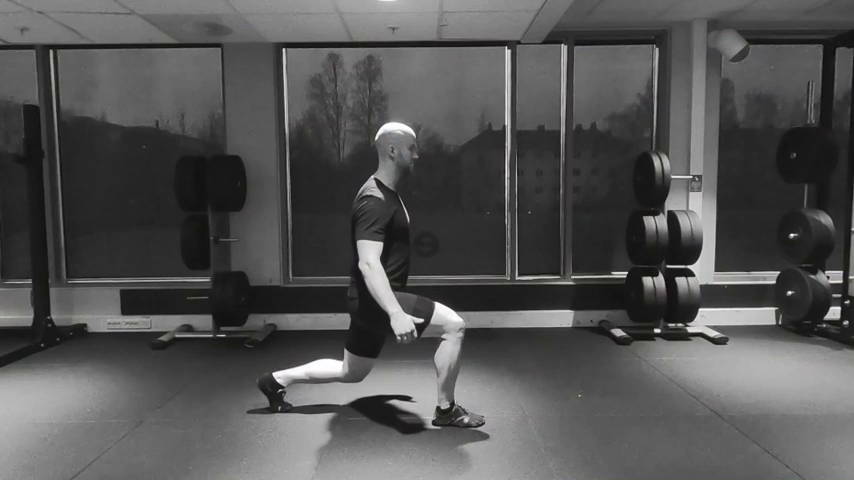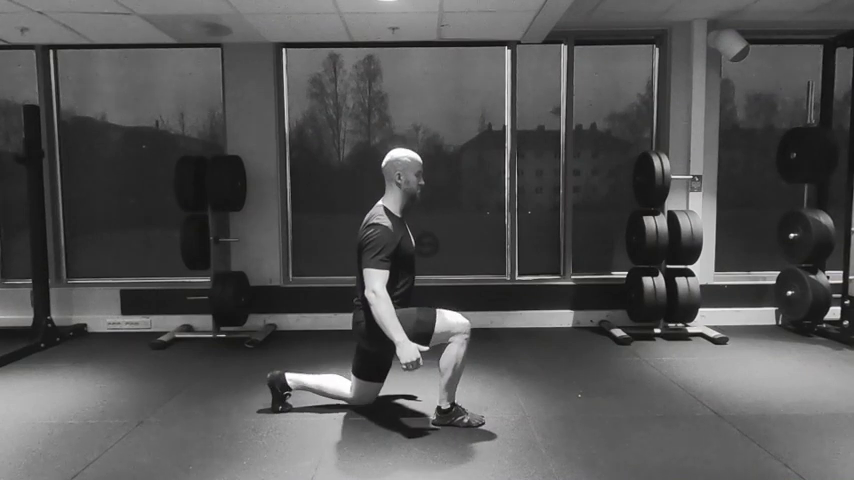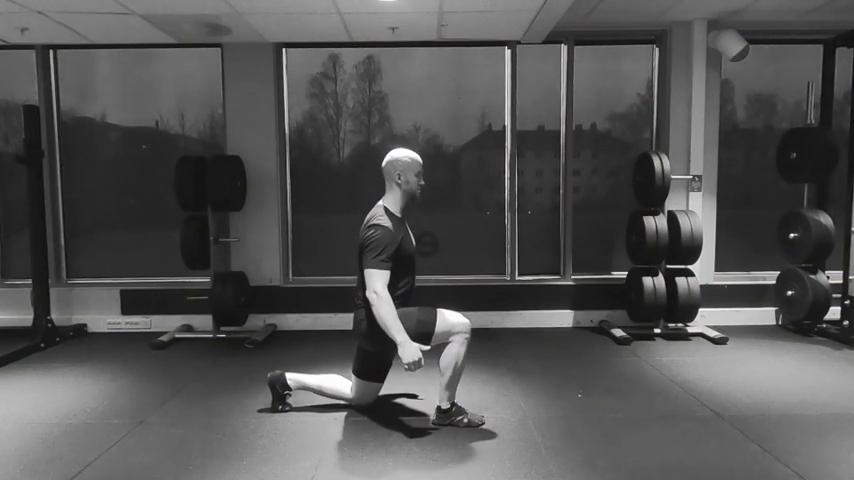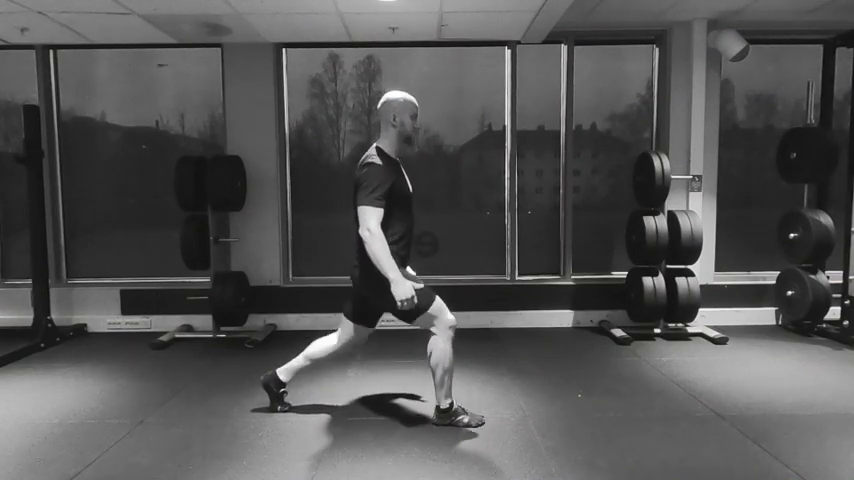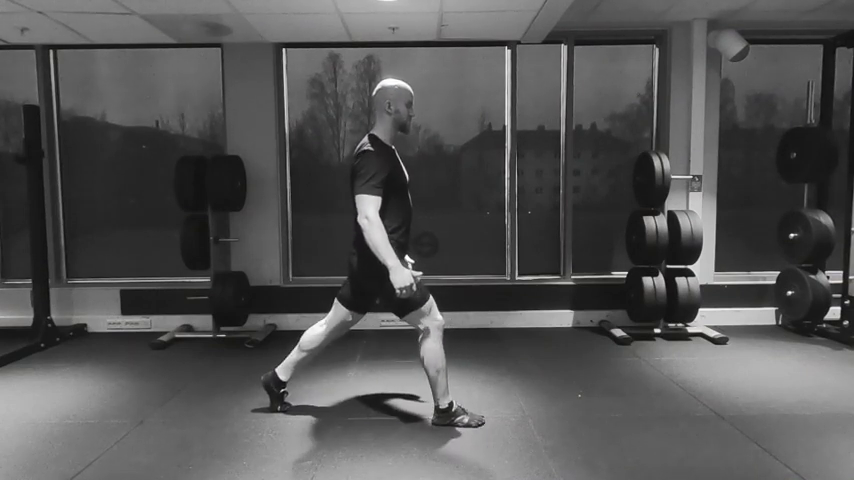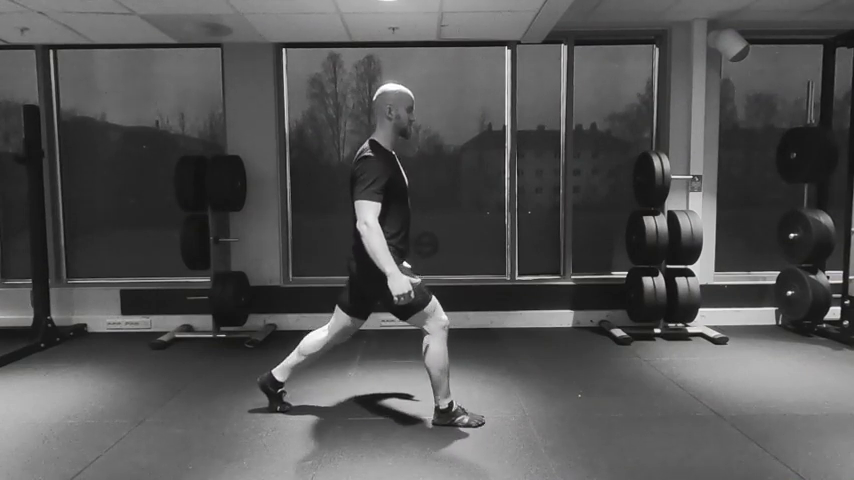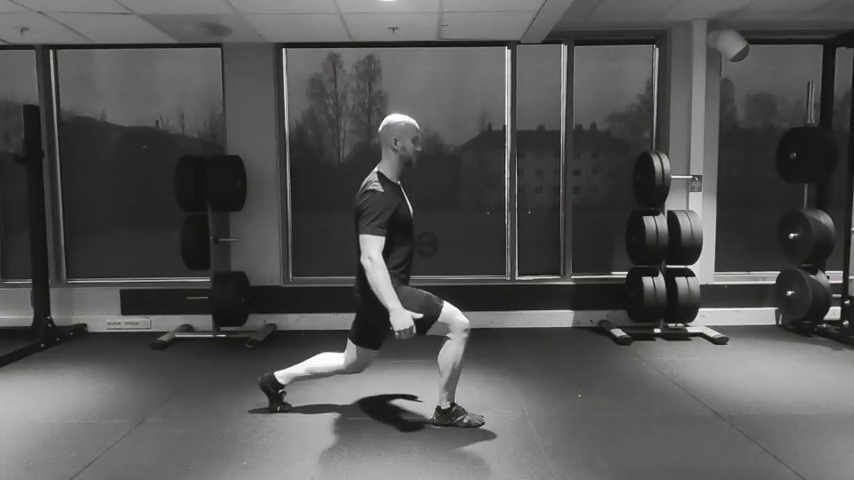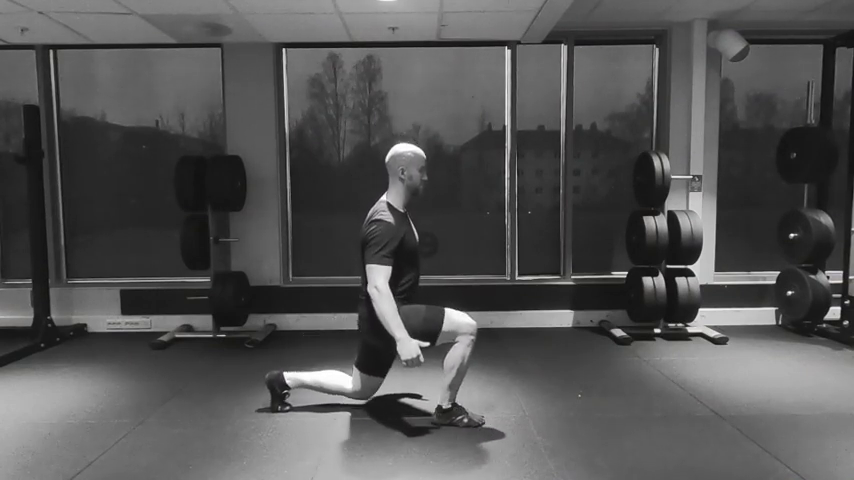
dt=0.5s
person 1, frame 1
left shoulder: (385, 192)
right shoulder: (375, 201)
right elbow: (367, 263)
left wrist: (393, 308)
right wrist: (396, 313)
left hip: (371, 300)
right hip: (375, 300)
left knee: (350, 372)
right knee: (454, 326)
left ankle: (276, 380)
right ankle: (446, 409)
person 1, frame 2
left shoulder: (390, 218)
right shoulder: (382, 228)
right elbow: (374, 292)
left wrist: (398, 335)
right wrist: (402, 342)
left hip: (377, 322)
right hip: (380, 322)
left knee: (358, 395)
right knee: (460, 328)
left ankle: (284, 381)
right ankle: (446, 410)
person 1, frame 3
left shoulder: (391, 218)
right shoulder: (382, 229)
right elbow: (375, 293)
left wrist: (400, 335)
right wrist: (403, 342)
left hip: (377, 323)
right hip: (381, 322)
left knee: (359, 395)
right knee: (460, 327)
left ankle: (285, 380)
right ankle: (446, 410)
person 1, frame 4
left shoulder: (388, 162)
right shoulder: (376, 167)
right elbow: (369, 229)
left wrist: (401, 268)
right wrist: (397, 279)
left hip: (377, 272)
right hip: (380, 273)
left knee: (346, 339)
right knee: (444, 324)
left ankle: (279, 377)
right ankle: (445, 409)
person 1, frame 5
left shoulder: (382, 151)
right shoulder: (373, 155)
right elbow: (367, 218)
left wrist: (398, 256)
right wrist: (395, 267)
left hip: (372, 260)
right hip: (379, 262)
left knee: (334, 323)
right knee: (432, 325)
left ankle: (277, 378)
right ankle: (445, 409)
person 1, frame 6
left shoulder: (382, 156)
right shoulder: (373, 161)
right elbow: (366, 224)
left wrist: (396, 263)
right wrist: (394, 274)
left hip: (372, 265)
right hip: (379, 267)
left knee: (336, 331)
right knee: (437, 324)
left ankle: (275, 380)
right ankle: (445, 409)
person 1, frame 7
left shoulder: (389, 184)
right shoulder: (378, 194)
right elbow: (370, 257)
left wrist: (395, 302)
right wrist: (396, 309)
left hip: (380, 291)
right hip: (385, 292)
left knee: (351, 362)
right knee: (459, 326)
left ankle: (276, 380)
right ankle: (446, 410)
person 1, frame 8
left shoulder: (395, 212)
right shoulder: (385, 224)
right elbow: (376, 287)
right wrist: (403, 339)
left hip: (383, 317)
right hip: (387, 317)
left knee: (359, 389)
right knee: (466, 329)
left ankle: (283, 380)
right ankle: (447, 409)
